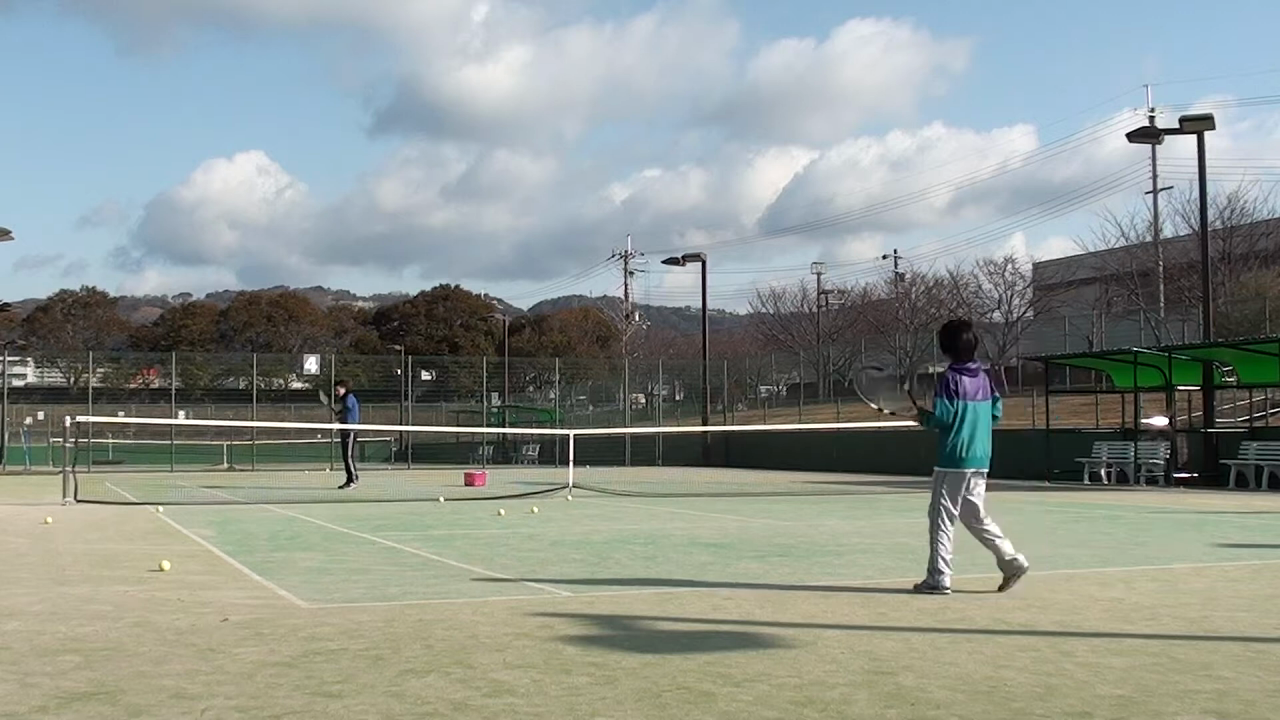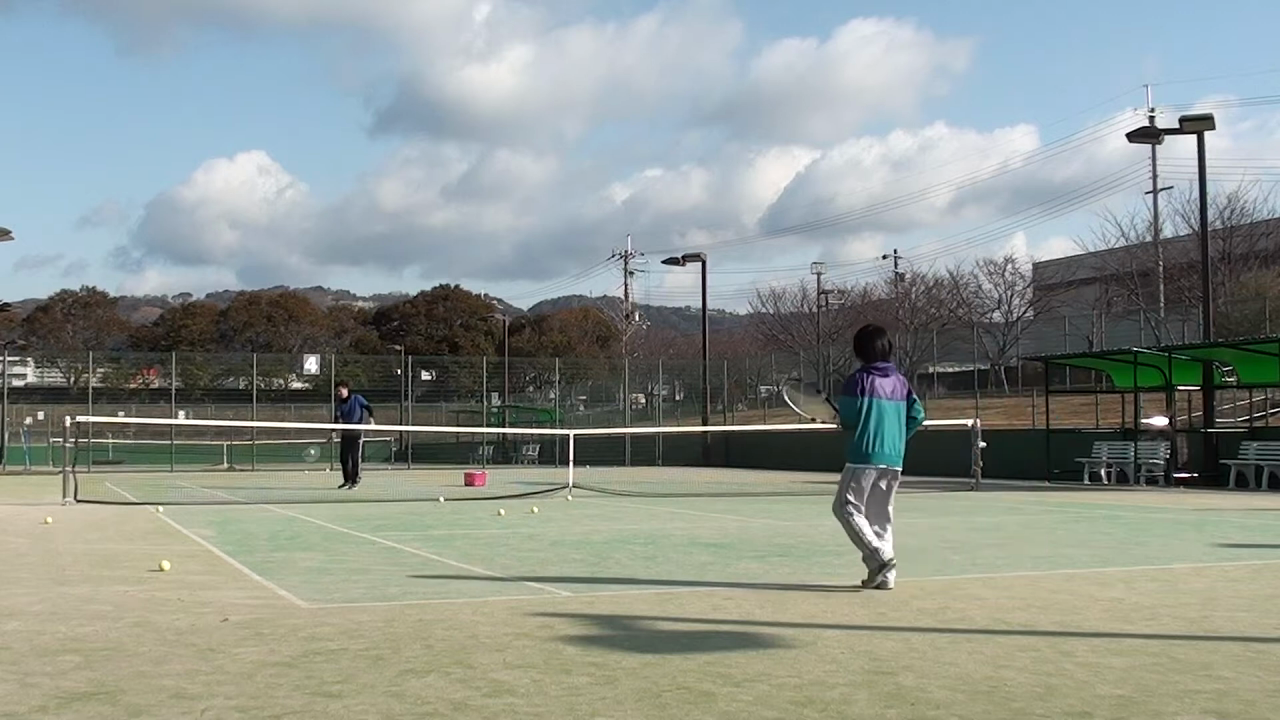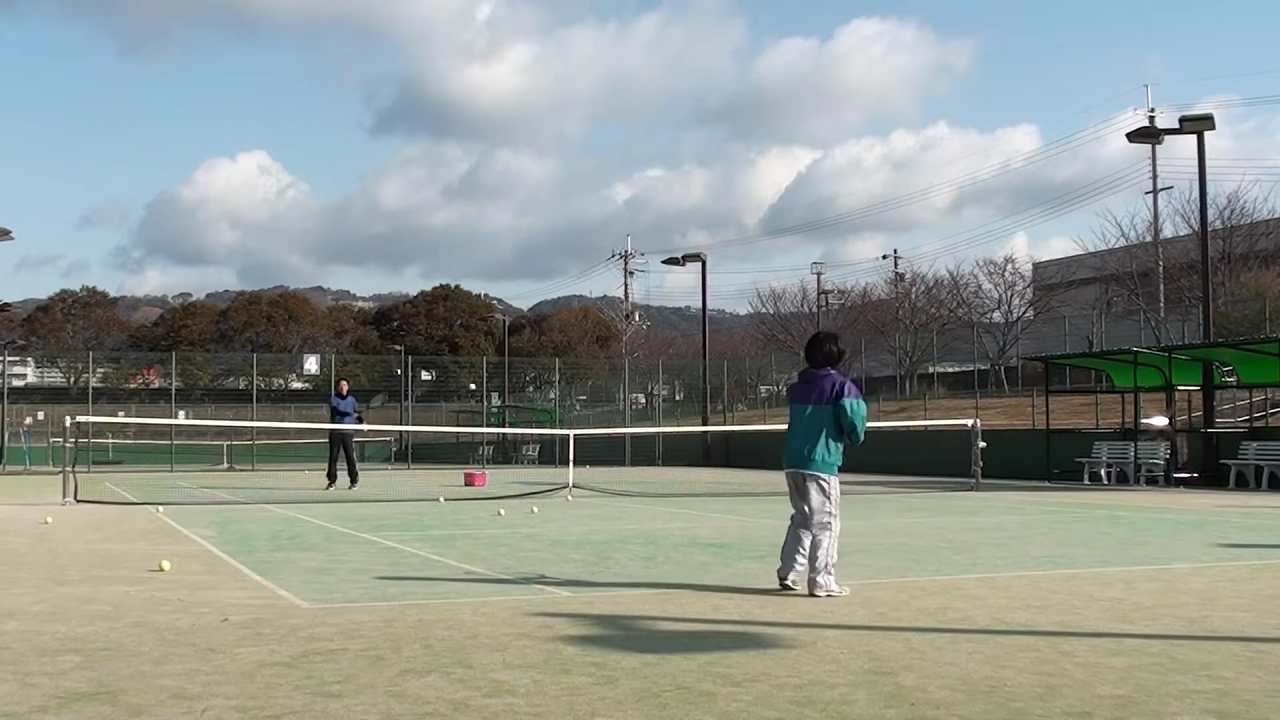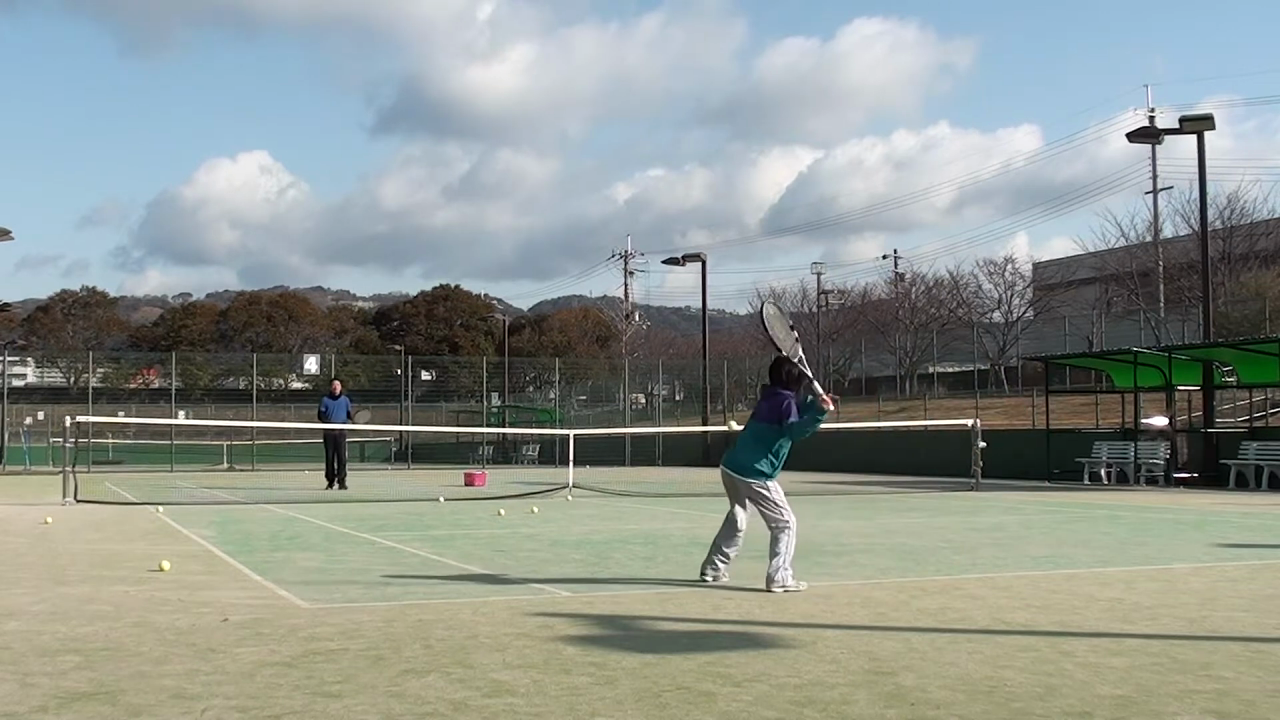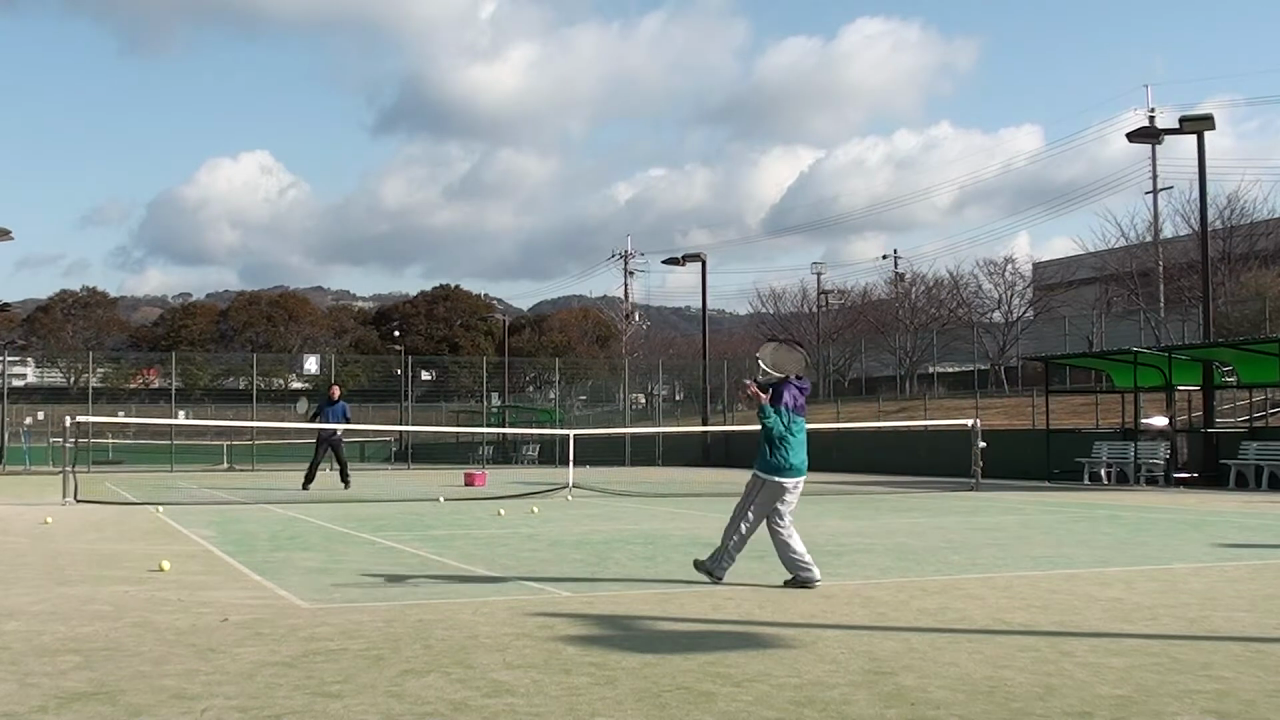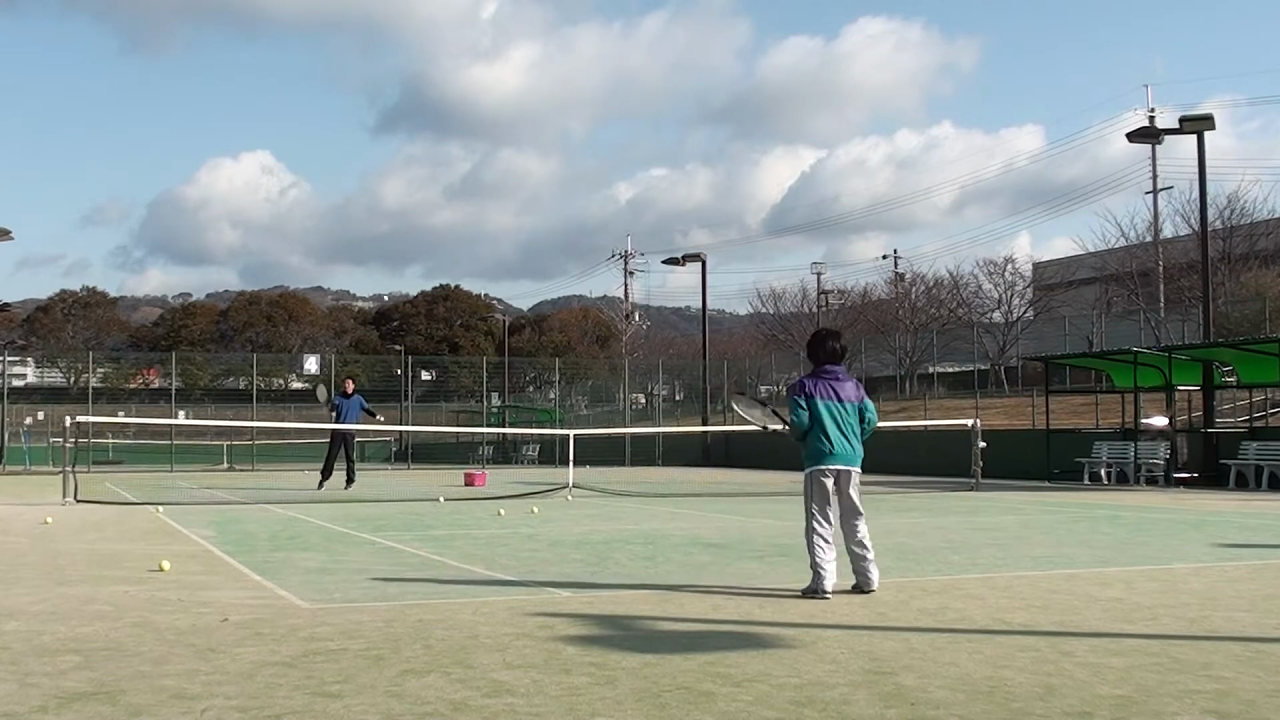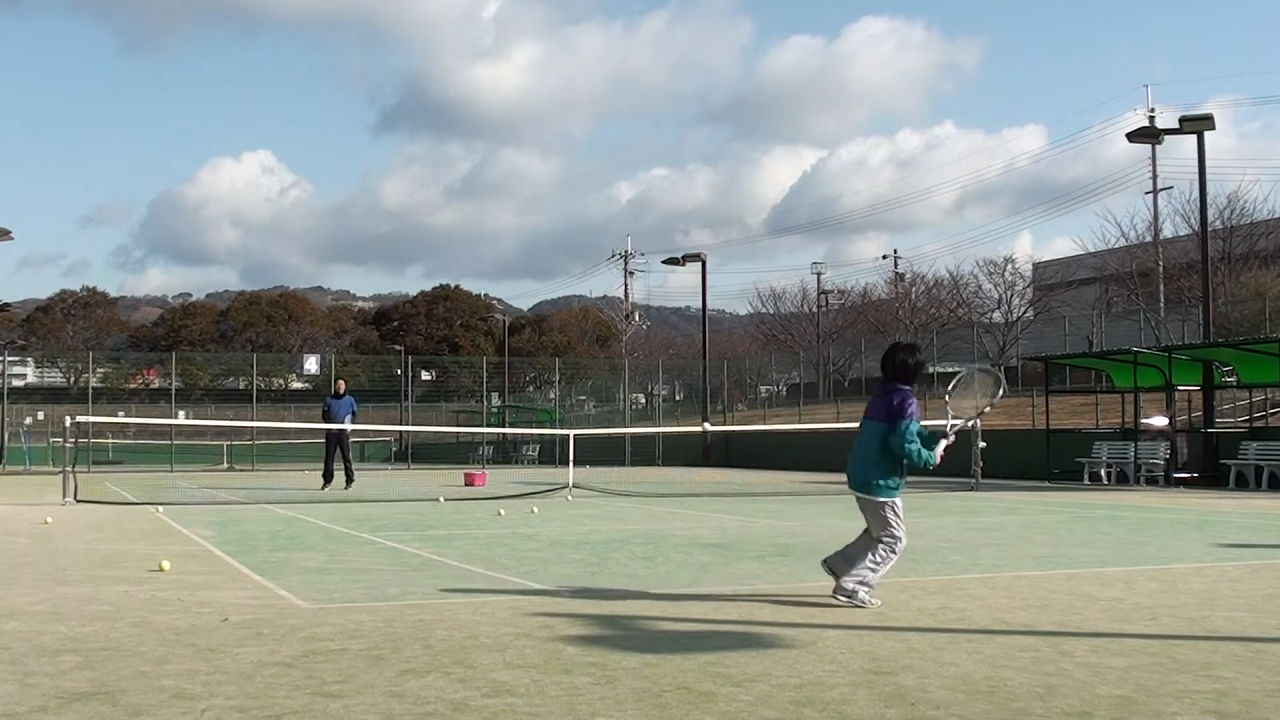
dt=0.7s
person 1, frame 1
left shoulder: (950, 378)
right shoulder: (983, 378)
left elbow: (942, 417)
right elbow: (996, 411)
left wrist: (923, 417)
left hip: (954, 459)
right hip: (980, 458)
left knee: (942, 517)
right knee: (976, 517)
left ankle: (939, 578)
right ankle: (1012, 560)
person 1, frame 2
left shoulder: (859, 379)
right shoulder: (900, 380)
left elbow: (848, 417)
right elbow: (917, 415)
left wrist: (844, 425)
left hip: (865, 455)
right hip: (894, 458)
left knee: (846, 507)
right knee: (880, 517)
left ankle: (880, 555)
right ankle: (882, 574)
person 1, frame 3
left shoulder: (799, 385)
right shoulder: (841, 384)
right elbow: (853, 419)
right wrist: (855, 438)
left hip: (793, 462)
right hip: (821, 463)
left knee: (803, 520)
right knee: (826, 523)
left ankle: (790, 573)
right ankle: (822, 582)
person 1, frame 4
left shoulder: (770, 398)
right shoulder: (786, 402)
left elbow: (796, 417)
right elbow: (795, 431)
left wrist: (815, 403)
right wrist: (820, 411)
left hip: (731, 468)
right hip: (755, 474)
left knee: (737, 519)
right knee: (784, 523)
left ankle: (713, 568)
right ankle: (779, 578)
person 1, frame 5
left shoulder: (784, 391)
right shoulder: (795, 391)
left elbow: (777, 429)
left wrist: (762, 404)
right wrist: (758, 395)
left hip: (775, 470)
right hip: (794, 473)
left knee: (743, 519)
right knee: (779, 524)
left ankle: (717, 567)
right ankle: (806, 573)
person 1, frame 6
left shoulder: (803, 385)
right shoulder: (853, 384)
left elbow: (800, 422)
right elbow: (870, 420)
left wrist: (795, 433)
left hip: (820, 460)
right hip: (850, 459)
left knee: (819, 523)
right knee: (854, 520)
left ankle: (822, 583)
right ankle: (866, 578)
person 1, frame 7
left shoulder: (881, 396)
right shoulder: (905, 401)
right elbow: (903, 445)
left wrist: (929, 439)
right wrist: (931, 457)
left hip: (862, 478)
right hip: (879, 482)
left knee: (879, 532)
right knee: (890, 542)
left ankle: (838, 565)
right ankle: (850, 591)
